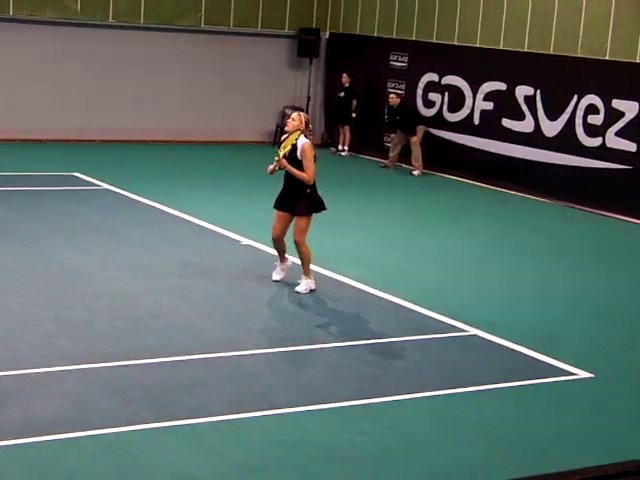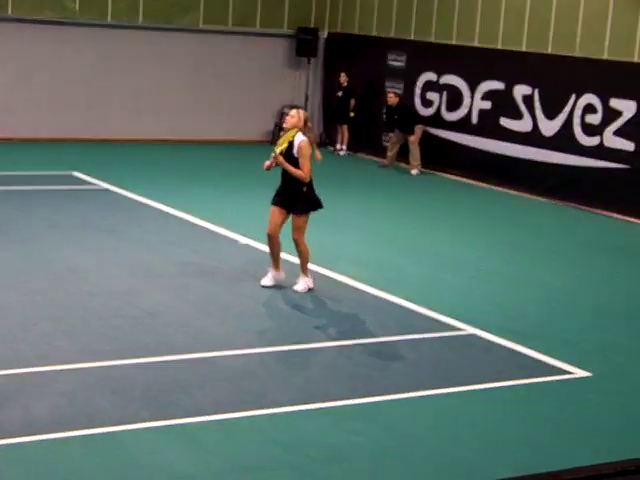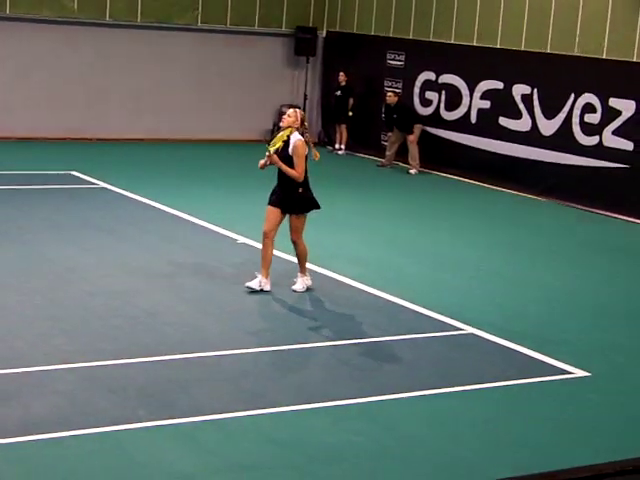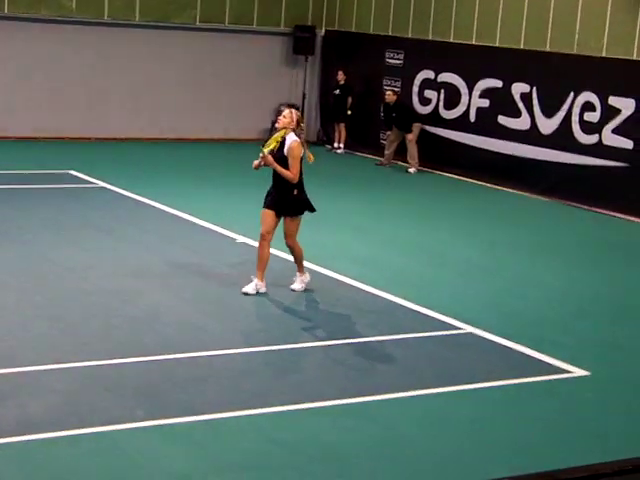
dt=0.1s
person 1, frame 1
left shoulder: (305, 146)
left elbow: (309, 179)
left wrist: (287, 166)
right wrist: (276, 166)
left hip: (305, 196)
right hip: (287, 193)
left knee: (298, 239)
right knee: (276, 236)
left ankle: (307, 279)
right ankle: (283, 262)
person 1, frame 2
left shoulder: (302, 143)
right shoulder: (284, 138)
left elbow: (305, 176)
left wrist: (283, 163)
right wrist: (273, 162)
left hip: (301, 195)
right hip: (285, 191)
left knee: (297, 238)
right knee: (271, 232)
left ankle: (305, 277)
right ankle: (276, 271)
person 1, frame 3
left shoulder: (298, 143)
right shoulder: (282, 137)
left elbow: (299, 176)
left wrist: (278, 163)
right wrist: (268, 160)
left hip: (298, 195)
right hip: (281, 191)
left knee: (296, 238)
right knee: (267, 233)
left ankle: (304, 277)
right ankle: (263, 279)
person 1, frame 4
left shoulder: (293, 144)
left elbow: (293, 177)
left wrist: (272, 164)
right wrist: (263, 161)
left hip: (292, 197)
right hip: (275, 193)
left knee: (290, 241)
right knee: (264, 236)
left ankle: (302, 275)
right ankle: (259, 282)
